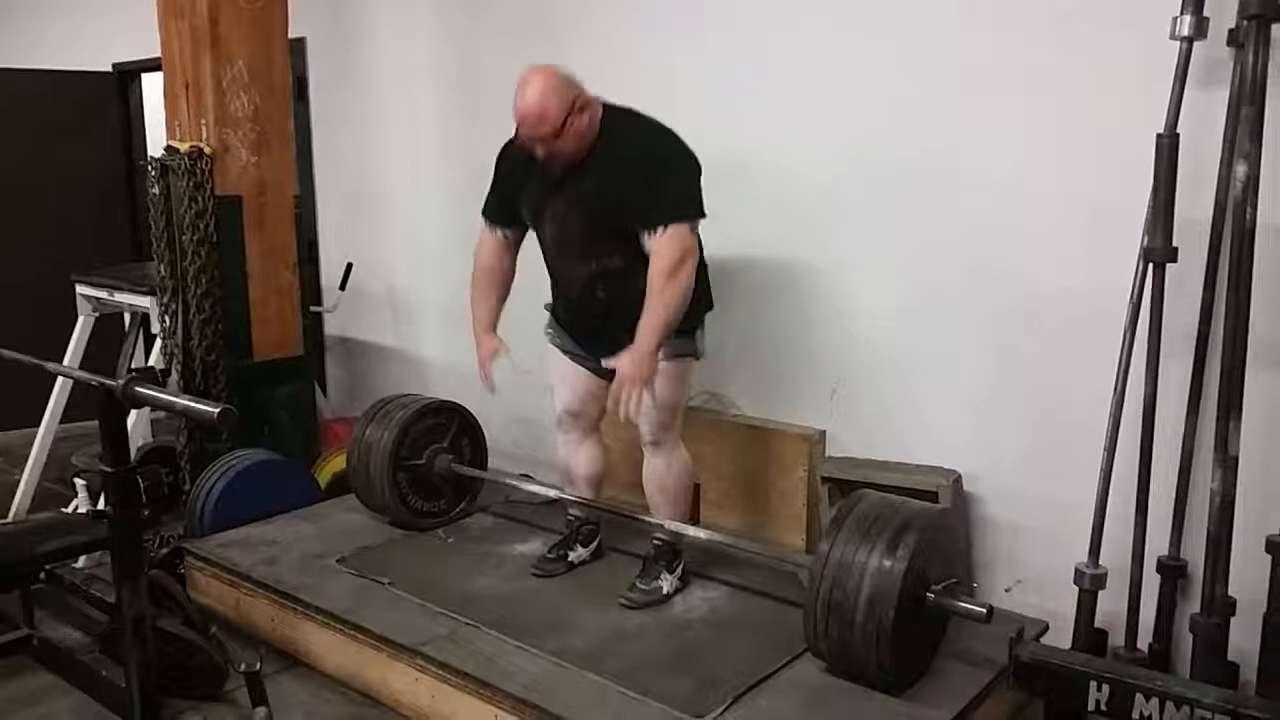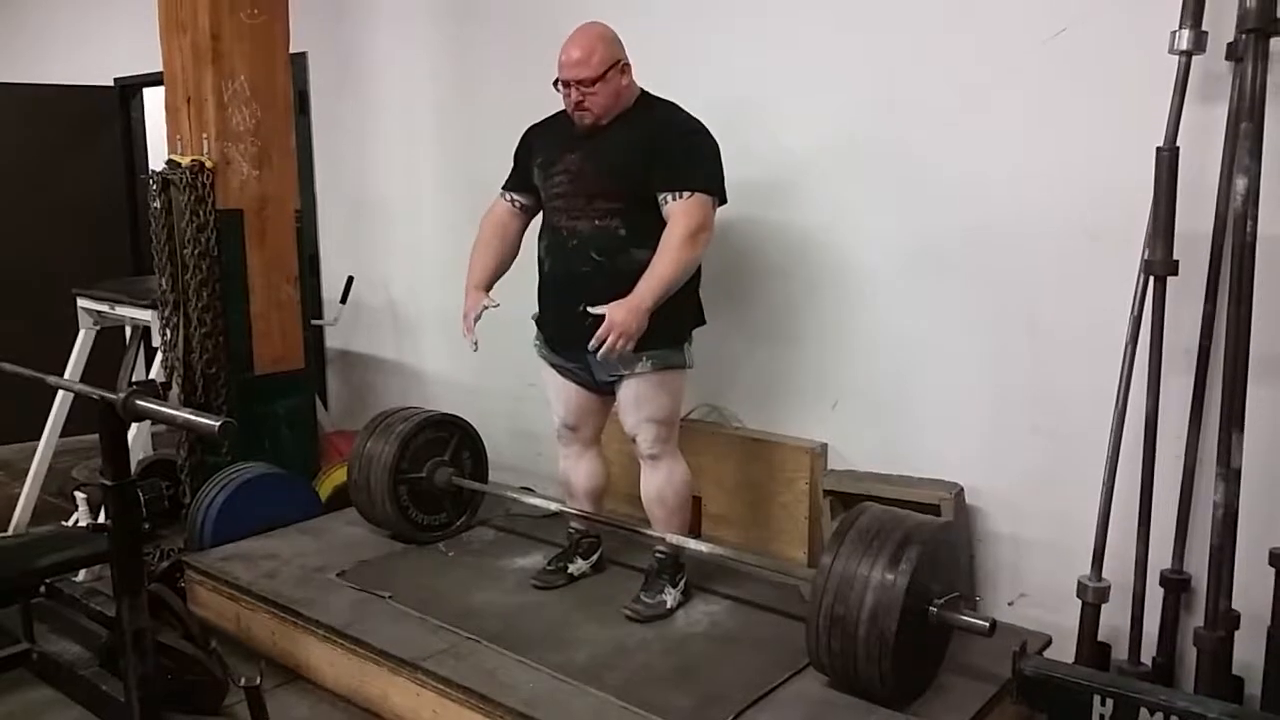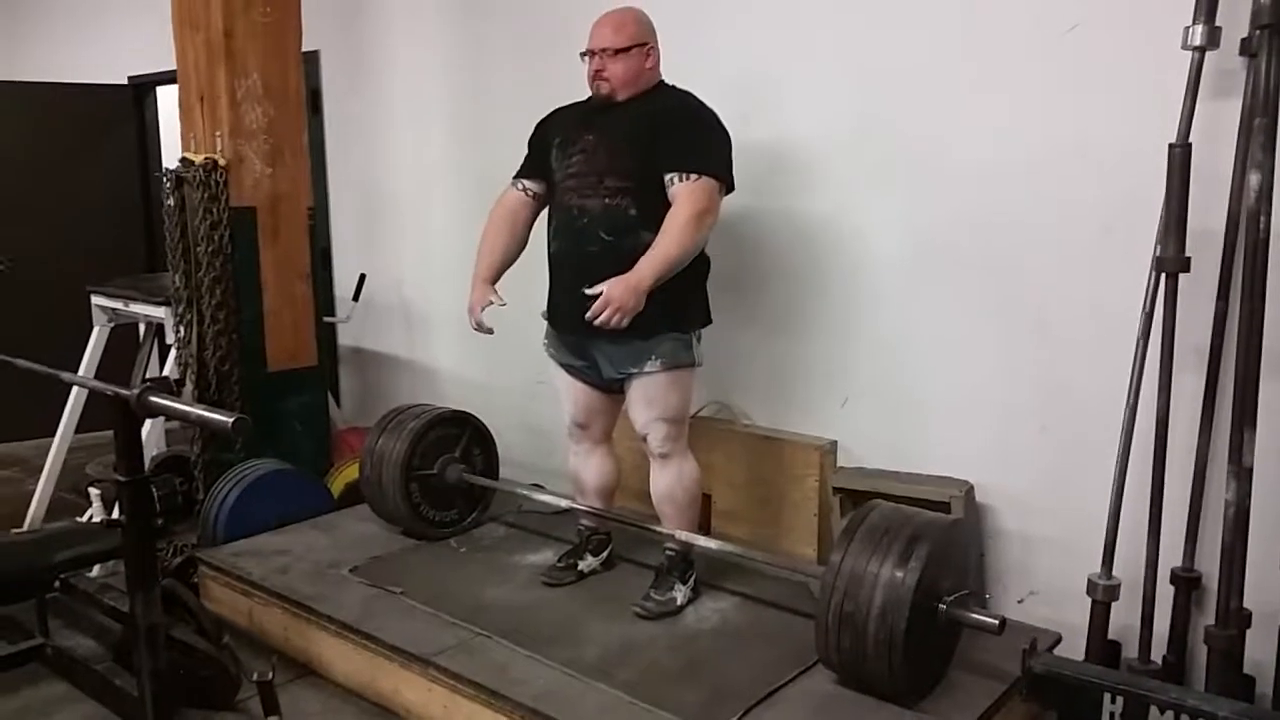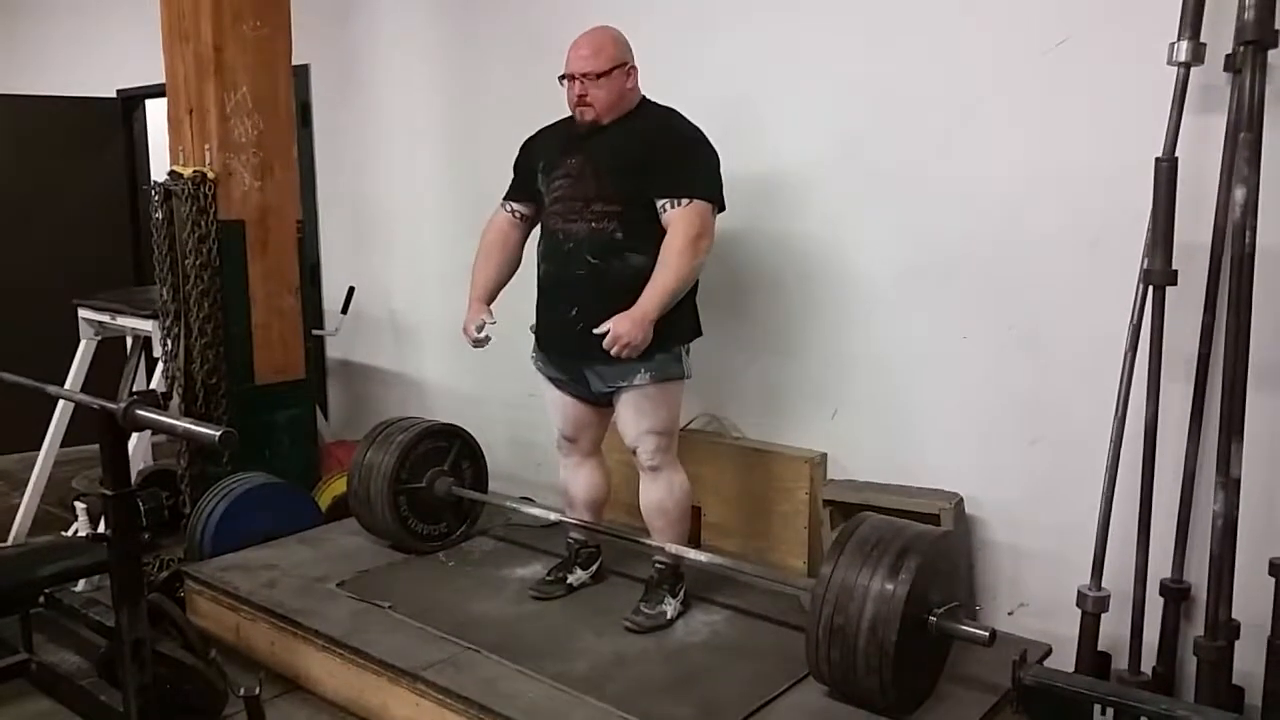
dt=0.7s
person 1, frame 1
left shoulder: (648, 152)
right shoulder: (517, 159)
left elbow: (675, 255)
right elbow: (496, 243)
left wrist: (643, 352)
right wrist: (484, 329)
left hip: (657, 322)
right hip: (576, 322)
left knee: (656, 433)
right knee: (571, 422)
left ankle: (667, 556)
right ankle: (582, 532)
person 1, frame 2
left shoulder: (672, 132)
right shoulder: (543, 137)
left elbow: (691, 226)
right elbow: (507, 213)
left wrist: (639, 305)
right wrist: (477, 286)
left hip: (644, 332)
right hip: (563, 328)
left knee: (654, 445)
right knee: (573, 437)
left ankle: (669, 569)
right ankle: (583, 545)
person 1, frame 3
left shoulder: (682, 118)
right shoulder: (561, 125)
left elbow: (695, 208)
right elbow: (518, 202)
left wrist: (638, 283)
right wrist: (483, 278)
left hip: (653, 322)
right hip: (573, 319)
left knee: (664, 443)
right knee: (584, 434)
left ankle: (679, 566)
right ankle: (593, 542)
person 1, frame 4
left shoulder: (670, 139)
right shoulder: (545, 145)
left elbow: (690, 234)
right elbow: (508, 224)
left wrist: (644, 315)
right wrist: (479, 299)
left hip: (639, 339)
right hip: (561, 336)
left knee: (653, 454)
right knee: (573, 447)
left ankle: (668, 579)
right ankle: (583, 554)
